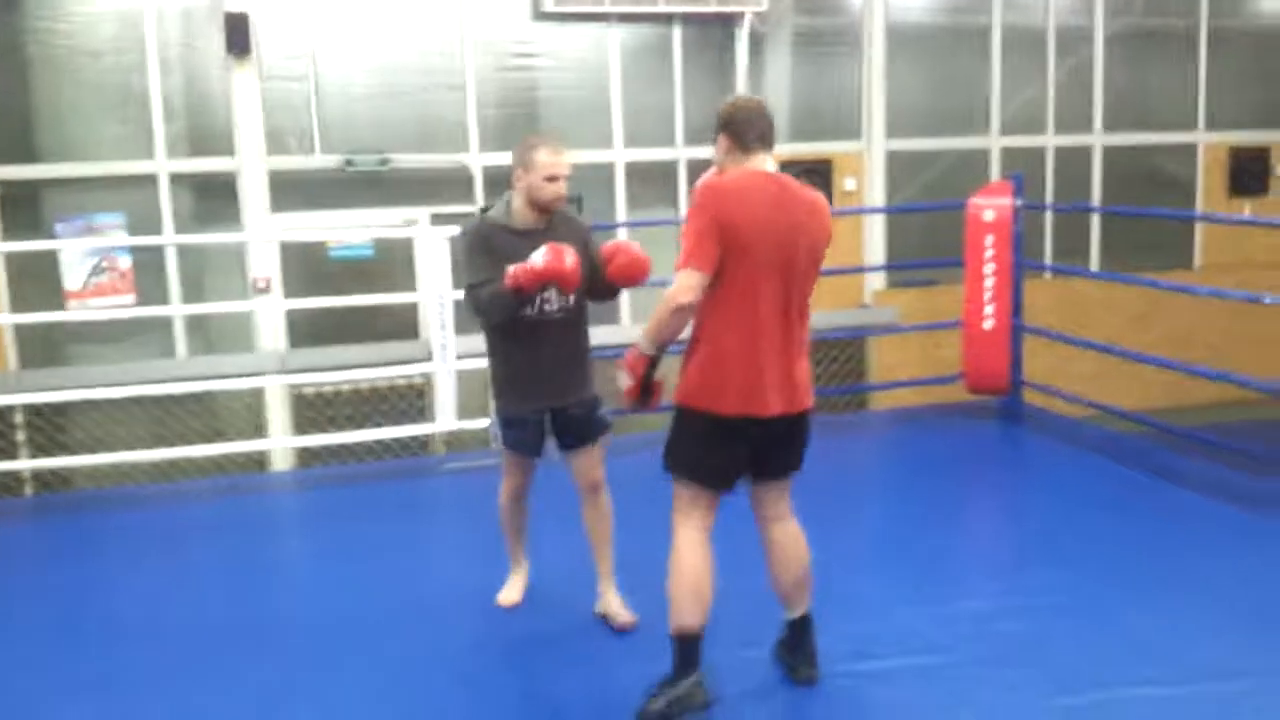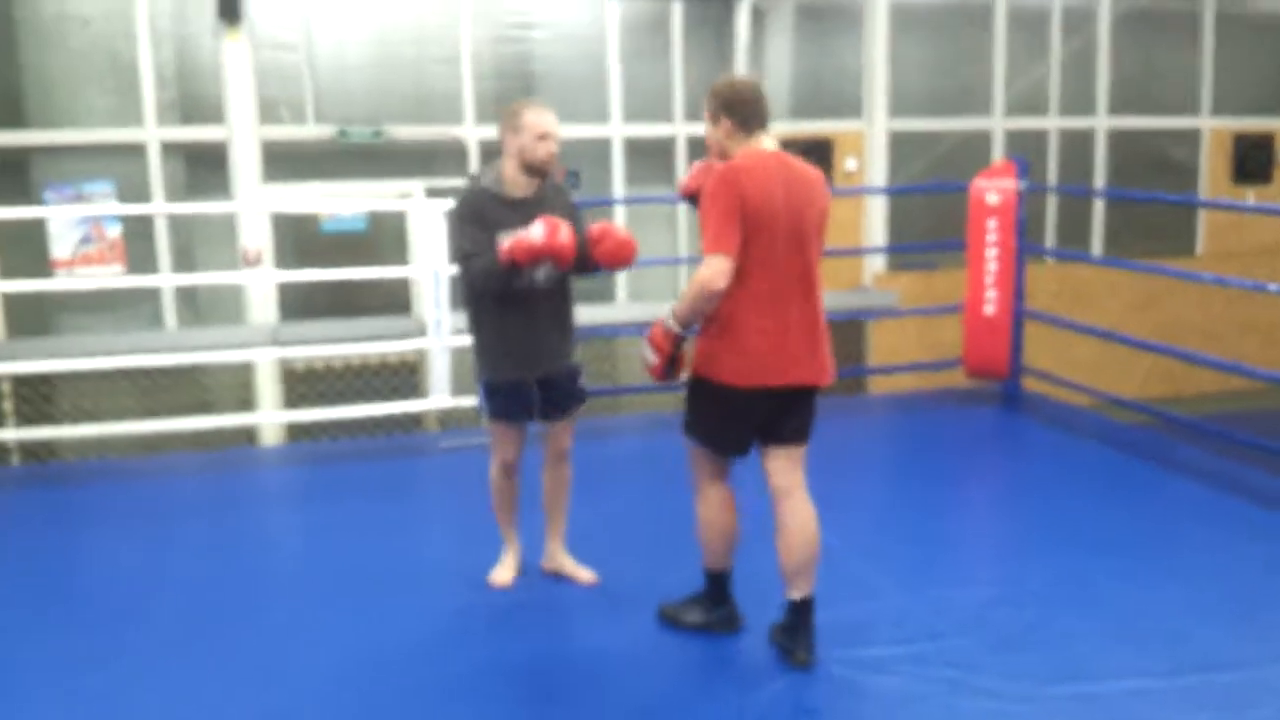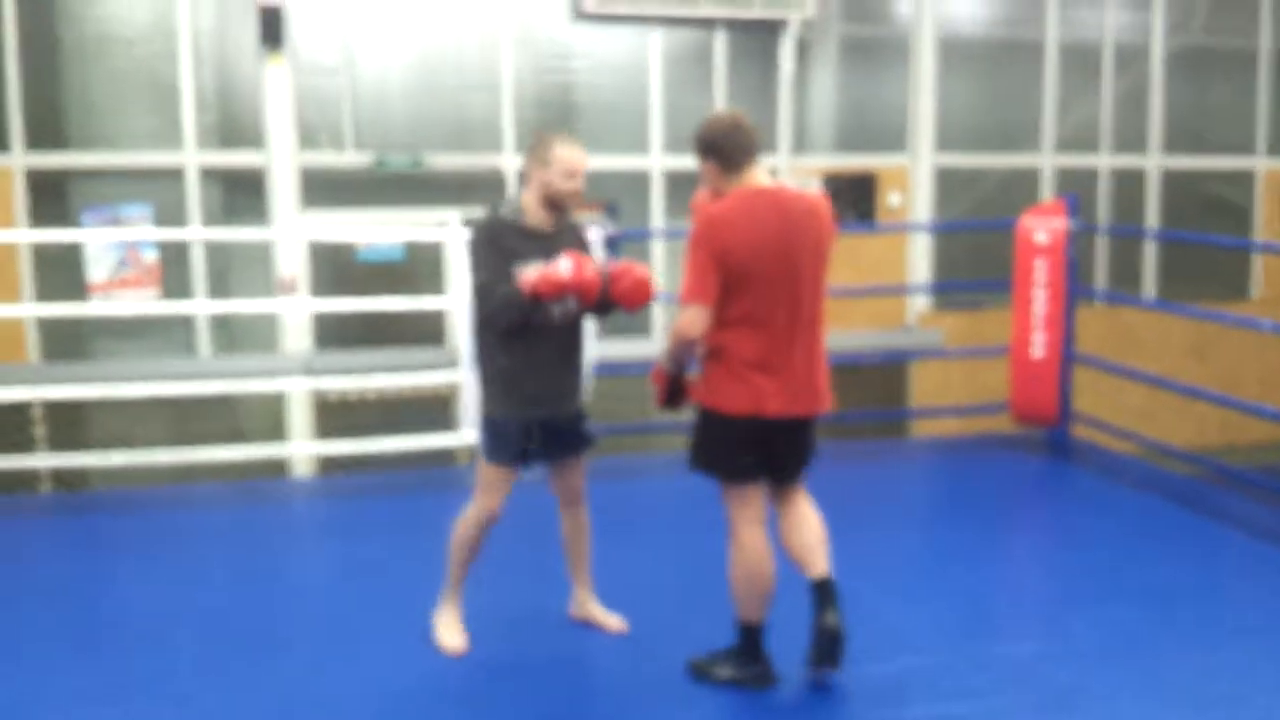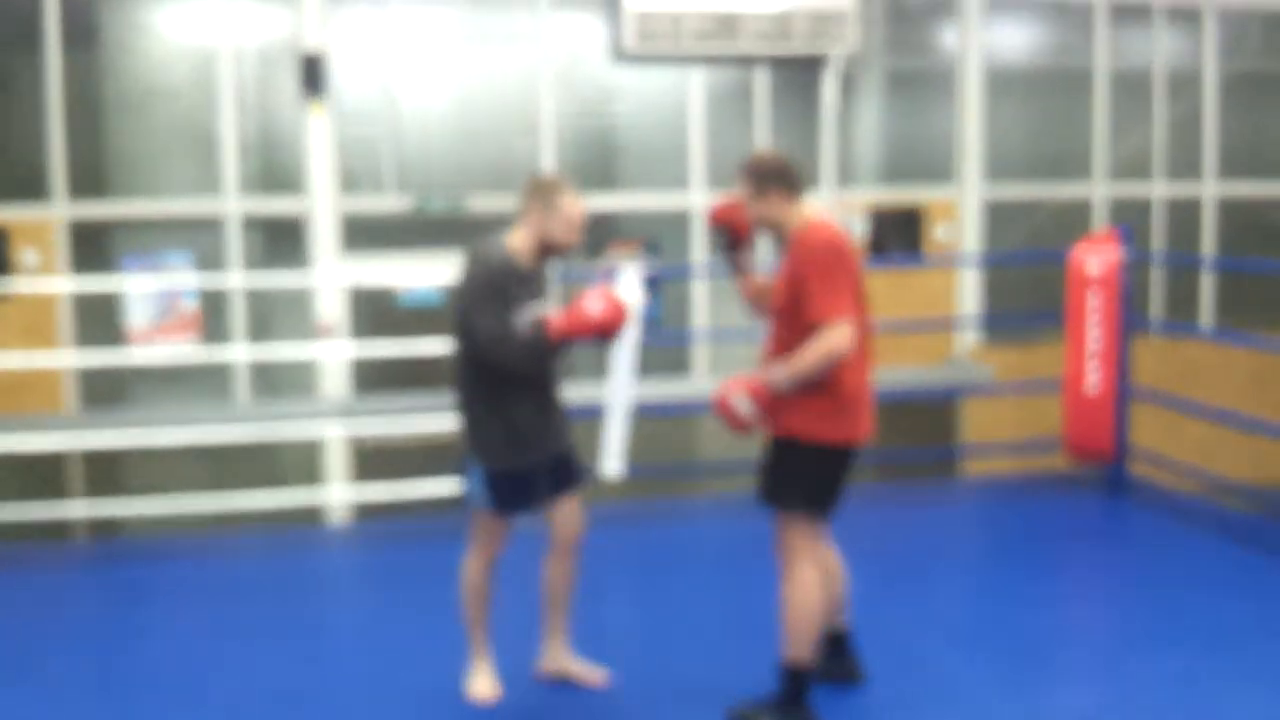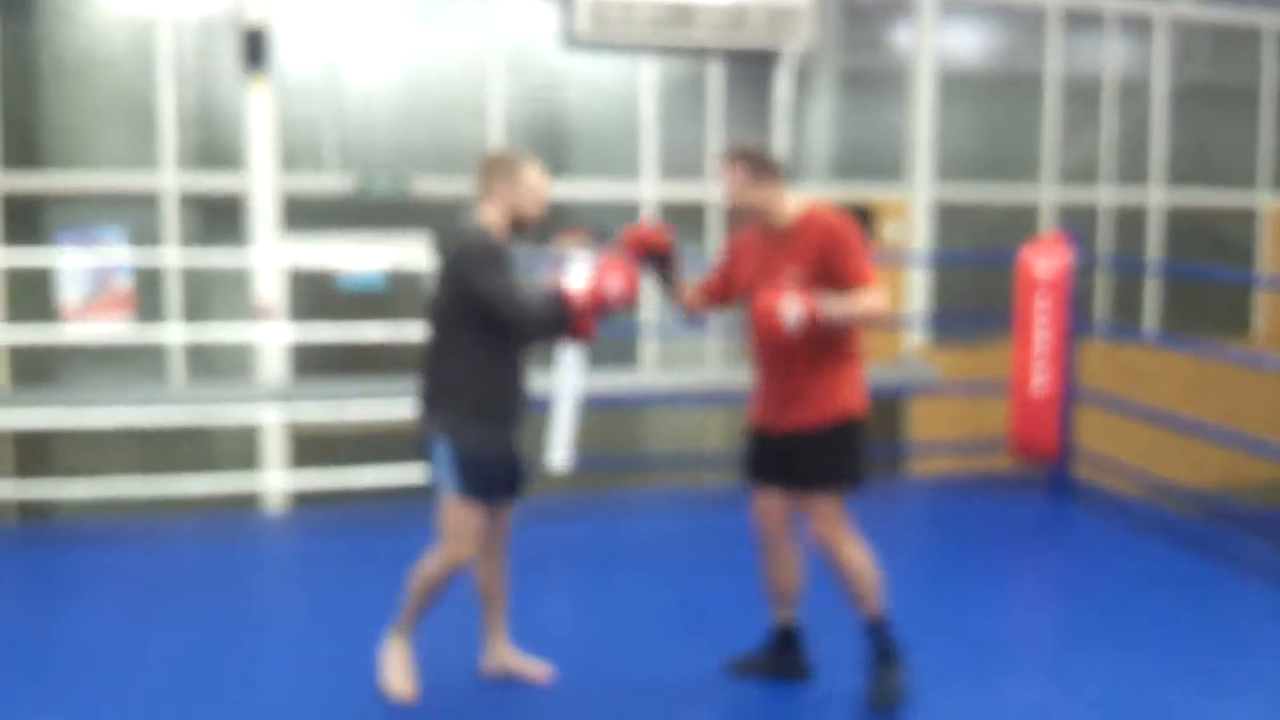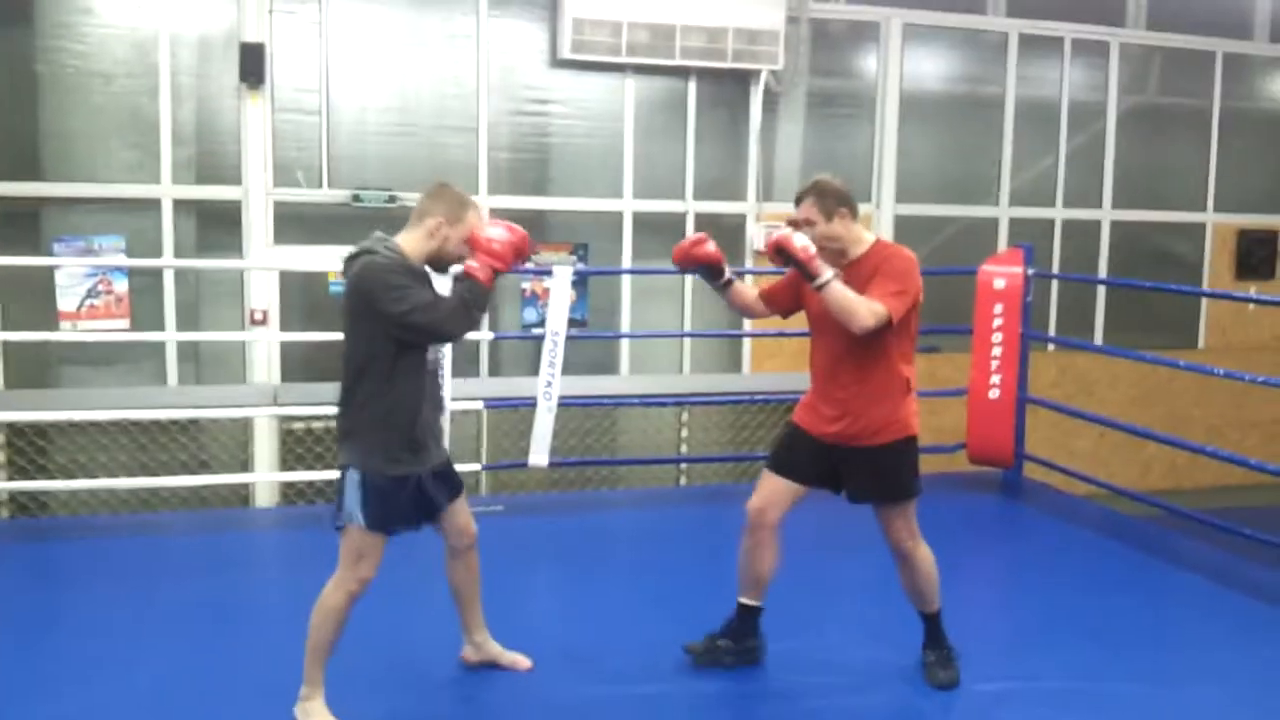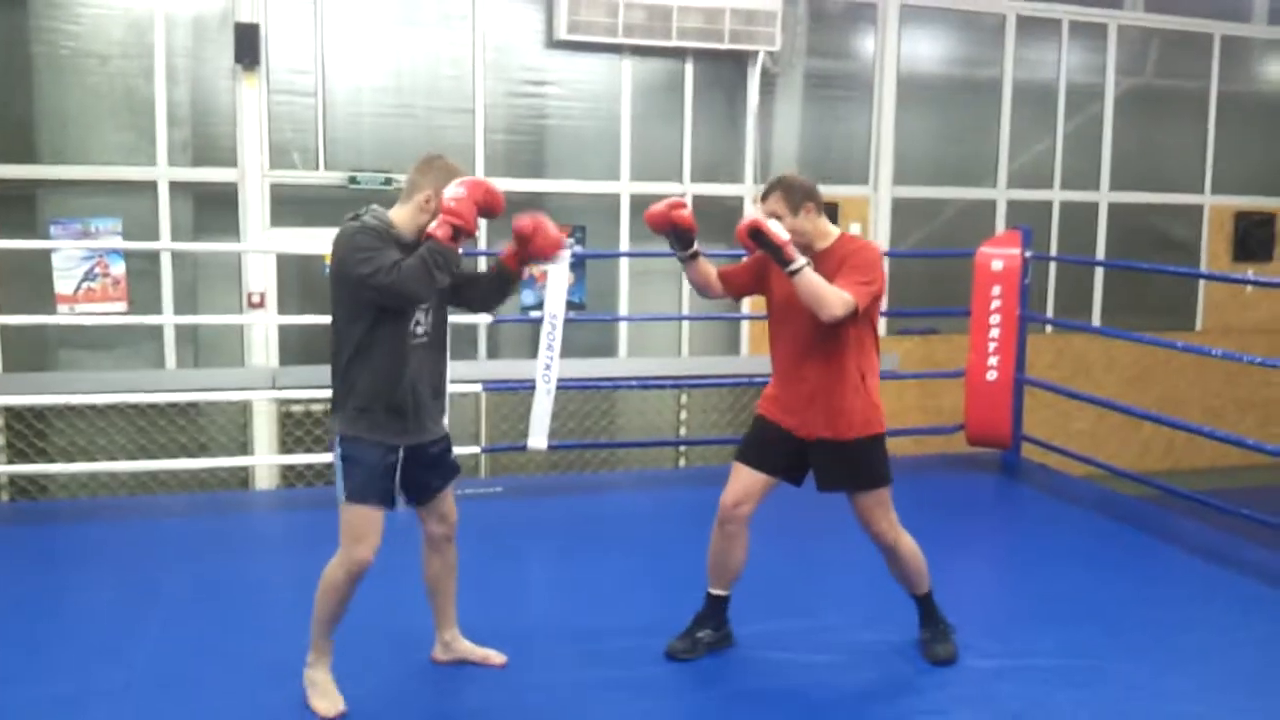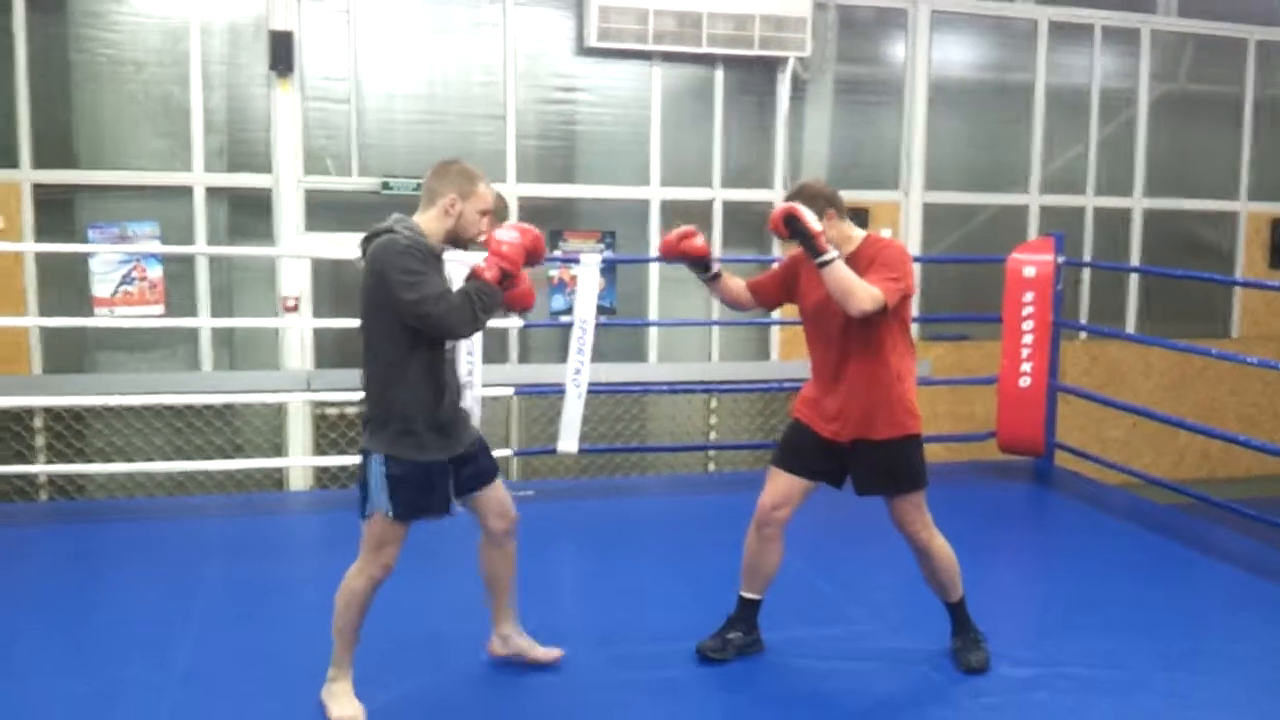
dt=0.5s
person 1, frame 1
left shoulder: (716, 196)
right shoulder: (815, 207)
left elbow: (684, 296)
left wrist: (643, 352)
left hip: (716, 390)
right hip: (786, 391)
left knee: (692, 526)
right knee: (777, 515)
right ankle: (801, 645)
person 1, frame 2
left shoulder: (729, 180)
right shoulder: (811, 181)
left elbow: (714, 278)
left wrist: (671, 328)
left hip: (734, 360)
right hip: (800, 361)
left knee: (711, 478)
right knee: (790, 489)
left ankle: (718, 601)
right ankle: (798, 628)
person 1, frame 3
left shoulder: (714, 224)
right shoulder: (817, 209)
left elbow: (692, 326)
left wrist: (669, 367)
left hip: (735, 395)
right hip: (800, 391)
left knee: (746, 522)
right knee: (791, 495)
left ankle: (751, 655)
right ankle: (826, 603)
person 1, frame 4
left shoulder: (817, 248)
right shoulder: (814, 244)
left elbow: (839, 341)
right elbow: (763, 303)
left wrist: (761, 386)
right wrist: (737, 251)
left hip: (815, 424)
right hip: (817, 420)
left knee: (797, 555)
right knee: (810, 539)
right ankle: (838, 651)
person 1, frame 5
left shoulder: (831, 229)
right shoulder: (745, 245)
left elbow: (874, 304)
right elbow: (699, 304)
left wrist: (810, 308)
left hip: (829, 410)
right hip: (773, 411)
left knee: (831, 533)
right knee: (769, 525)
left ankle: (884, 654)
right ankle: (785, 646)
person 1, frame 6
left shoulder: (898, 263)
right shoulder: (812, 267)
left elbow: (863, 320)
right elbow: (757, 306)
left wrist: (813, 265)
right wrist: (717, 274)
left hip: (883, 429)
right hip: (818, 421)
left knee: (904, 540)
right knee: (759, 514)
left ankle: (936, 643)
right ankle: (743, 633)
person 1, frame 7
left shoulder: (862, 255)
right shoulder: (772, 258)
left elbow: (831, 308)
right elbow: (713, 287)
left wrist: (787, 253)
right wrist: (686, 247)
left hip: (850, 420)
right hip: (783, 413)
left knee: (883, 530)
right knee: (732, 508)
left ankle: (932, 620)
right ankle: (712, 621)
person 1, frame 8
left shoulder: (890, 255)
right shoulder: (802, 264)
left elbow: (860, 303)
right elbow: (744, 298)
left wrist: (818, 246)
right wrist: (706, 268)
left hip: (886, 422)
right hip: (821, 416)
left knee: (918, 532)
right knee: (769, 512)
left ankle: (964, 628)
right ankle: (743, 625)
person 2, frame 1
left shoulder: (572, 227)
right shoulder: (484, 235)
left elbow: (597, 288)
right elbow: (484, 305)
left wrist: (622, 273)
right wrist: (520, 279)
left hip: (576, 382)
right hip: (519, 387)
left knee: (593, 483)
right knee: (515, 486)
left ankle: (607, 592)
right ankle: (518, 568)
person 2, frame 2
left shoulder: (557, 197)
right shoulder: (475, 203)
left elbow: (578, 259)
right elbow: (476, 275)
left wrist: (602, 252)
right wrist: (514, 252)
left hip: (555, 352)
right hip: (504, 358)
left knee: (559, 452)
right knee: (506, 459)
left ankle: (555, 551)
right ankle: (509, 547)
person 2, frame 3
left shoulder: (571, 235)
right shoulder: (493, 234)
left elbow: (589, 299)
right elbow: (494, 308)
left wrist: (617, 291)
right wrist: (536, 284)
left hip: (561, 392)
right hip: (508, 395)
left knee: (573, 495)
right knee: (486, 507)
left ankle: (583, 598)
right ankle: (449, 605)
person 2, frame 4
left shoulder: (531, 270)
right shoulder: (484, 278)
right elbow: (506, 352)
left wrist: (581, 323)
right wrist: (566, 326)
left hip: (545, 431)
right hip: (500, 440)
left knee: (566, 535)
right knee: (486, 551)
left ankle: (554, 652)
right ankle: (480, 660)
person 2, frame 5
left shoulder: (489, 249)
right shoulder: (471, 250)
right elbow: (522, 314)
left wrist: (563, 319)
right wrist: (590, 297)
left hip: (492, 422)
right hip: (461, 425)
left knee: (496, 538)
right knee: (458, 548)
left ankle: (497, 648)
right ankle: (398, 638)
person 2, frame 6
left shoulder: (411, 271)
right shoulder: (375, 274)
left elbow: (442, 323)
right elbow: (445, 323)
left wrist: (485, 271)
right wrist: (481, 266)
left hip: (421, 444)
right hip: (375, 455)
left knee: (463, 537)
right knee: (354, 576)
left ankle: (478, 641)
person 2, frame 7
left shoulder: (423, 248)
right shoulder: (358, 241)
left elbow: (480, 296)
right elbow: (409, 286)
left wrist: (518, 256)
right wrist: (450, 229)
left hip: (423, 425)
right hip: (368, 428)
left knee: (442, 532)
right knee: (358, 553)
left ankle: (448, 639)
right ankle: (317, 664)
person 2, frame 8
left shoulder: (423, 252)
right shoulder: (393, 253)
right elbow: (453, 320)
left wrist: (498, 290)
right wrist: (496, 268)
left hip: (448, 430)
right hip: (401, 441)
left knee: (500, 521)
right knee: (377, 561)
left ankle: (506, 634)
